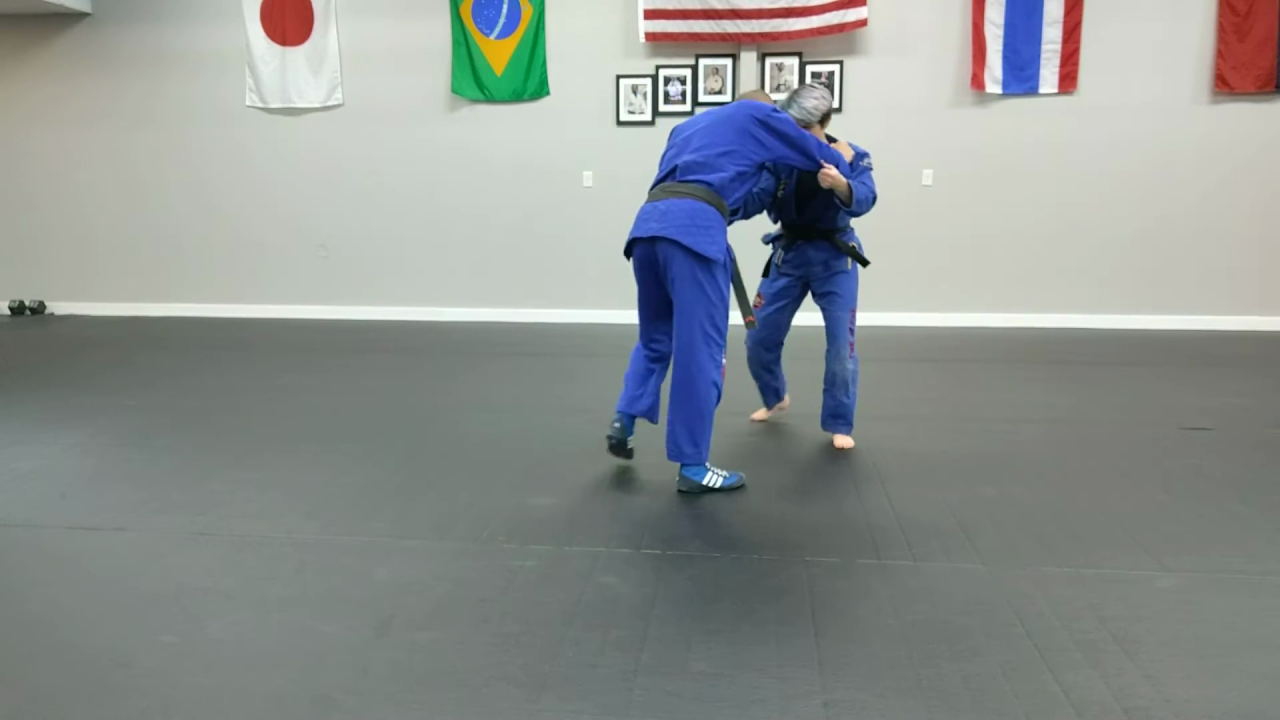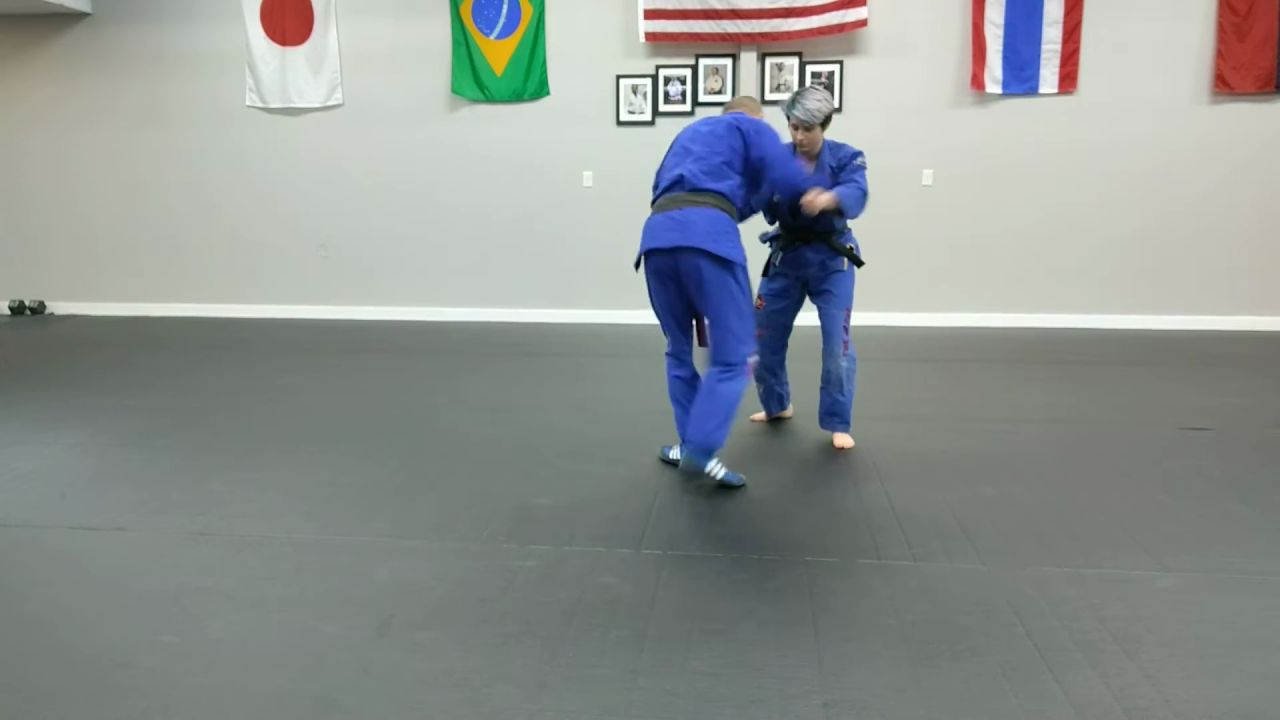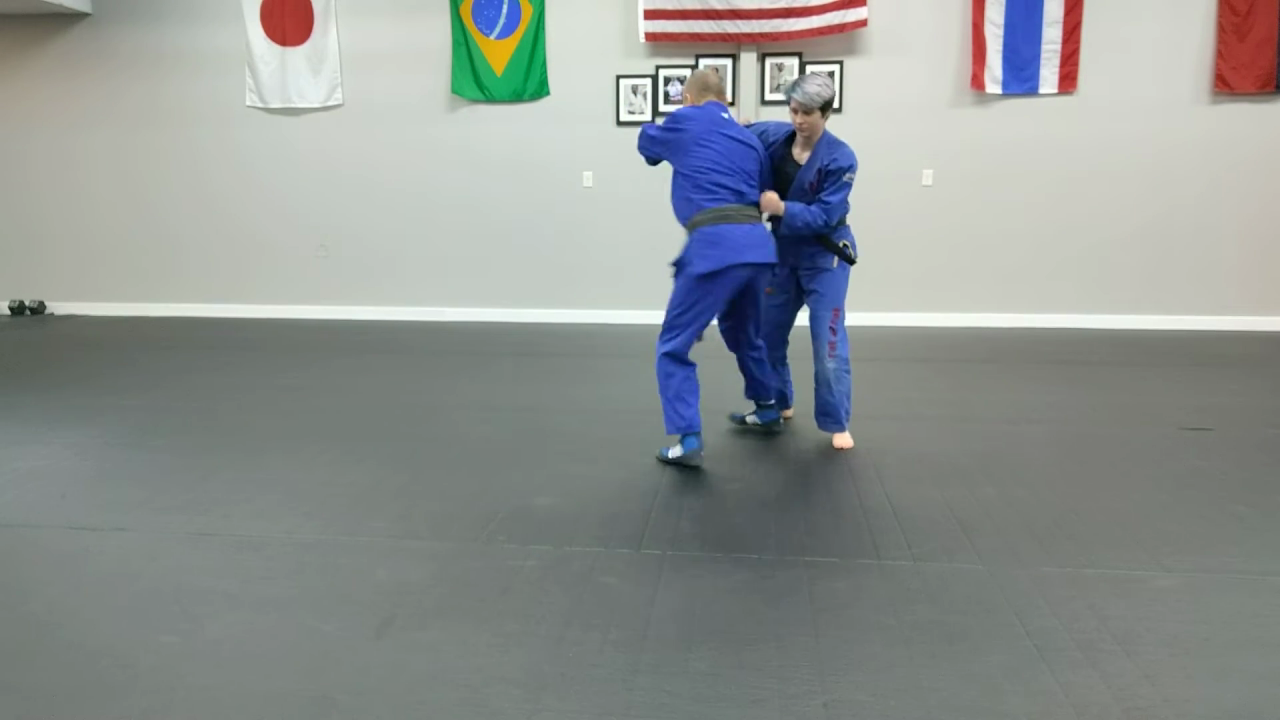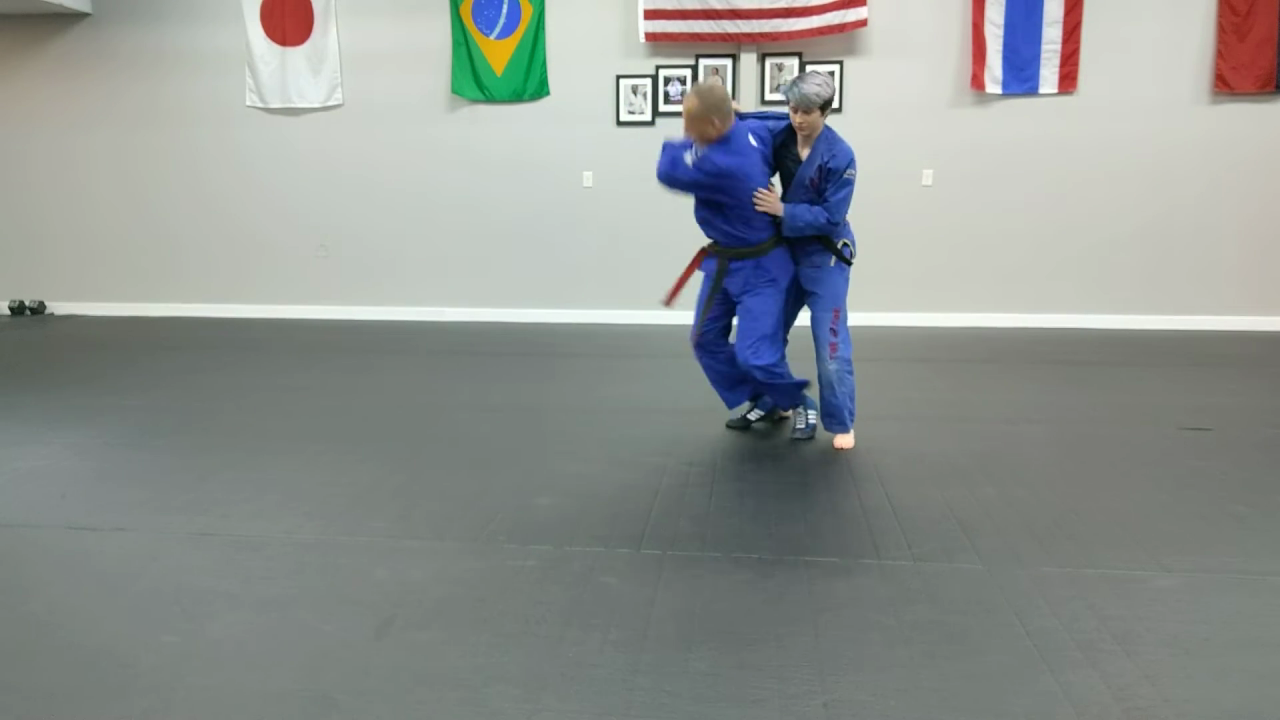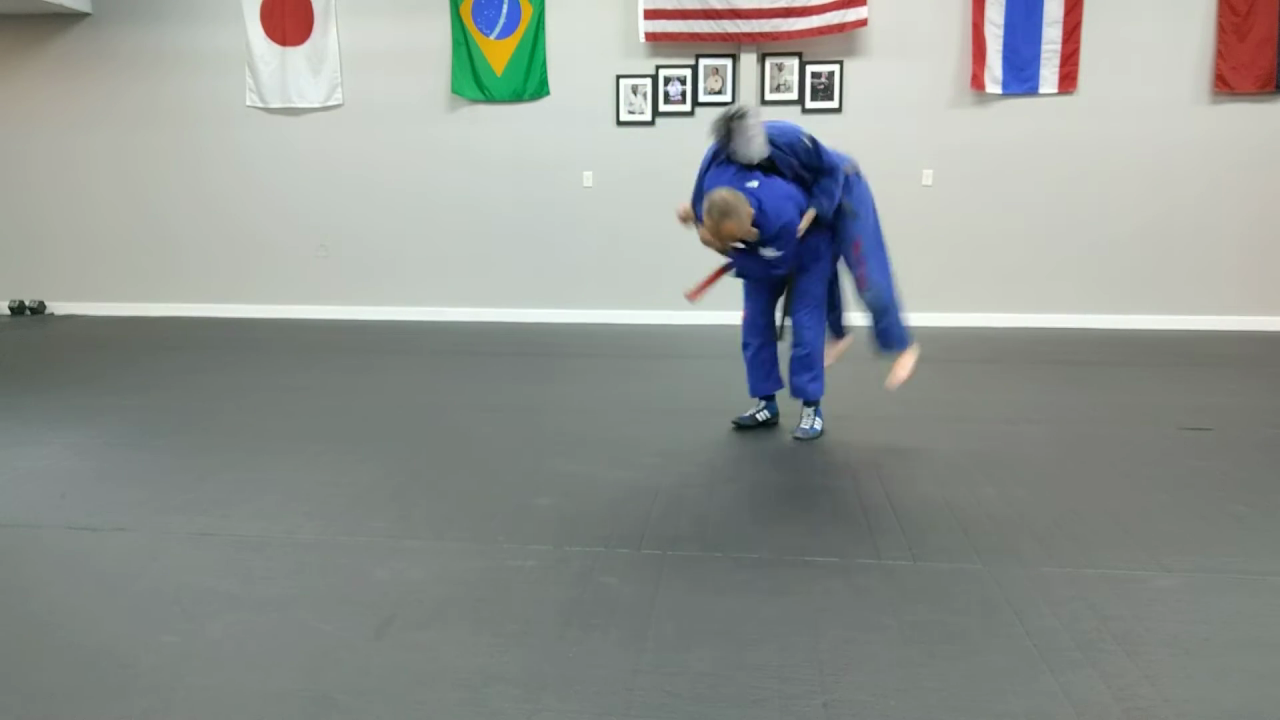
dt=0.3s
person 1, frame 1
left shoulder: (689, 125)
right shoulder: (760, 115)
right elbow: (817, 156)
right wrist: (840, 158)
left hip: (649, 221)
right hip: (696, 228)
left knee: (655, 338)
right knee: (700, 351)
left ankle: (625, 420)
right ankle: (692, 467)
person 1, frame 2
left shoulder: (688, 132)
right shoulder: (752, 127)
right elbow: (779, 163)
right wrist: (812, 193)
left hip: (658, 231)
right hip: (711, 233)
left knee: (680, 349)
right knee: (731, 353)
left ankle: (689, 446)
right ankle: (702, 450)
person 1, frame 3
left shoulder: (684, 121)
right shoulder: (751, 141)
left elbow: (648, 143)
right elbow: (763, 198)
left hip: (713, 245)
right hip: (755, 243)
left knee: (674, 345)
right knee: (742, 333)
left ankle: (687, 440)
right ankle: (767, 409)
person 1, frame 4
left shoulder: (727, 164)
right shoulder: (745, 131)
left elbow: (672, 172)
left wrist: (683, 139)
left hip: (760, 267)
right hip: (724, 261)
left knee: (753, 354)
right knee: (706, 339)
left ankle: (797, 402)
right ankle: (761, 402)
person 1, frame 5
left shoulder: (781, 217)
right shoulder: (717, 181)
left elbow: (774, 270)
left wrist: (726, 248)
right wrist: (694, 214)
left hip: (808, 252)
left knee: (806, 327)
right knee: (757, 324)
left ankle: (811, 407)
right ankle: (767, 402)
person 2, frame 1
left shoulder: (851, 156)
left elbow: (865, 200)
right elbow: (755, 198)
left wrist: (842, 185)
left hip: (834, 255)
right hip: (789, 253)
left knee: (842, 344)
right knee: (761, 338)
left ankle: (839, 425)
right ankle: (776, 399)
person 2, frame 2
left shoulder: (846, 158)
left elbow: (856, 196)
left wrist: (830, 200)
left hip: (831, 257)
right hip: (786, 254)
left knee: (837, 343)
right knee: (766, 337)
left ankle: (838, 423)
right ankle: (777, 404)
person 2, frame 3
left shoulder: (840, 158)
right shoulder: (775, 137)
left elbow: (826, 215)
left wrist: (782, 209)
left hip: (826, 254)
right hip: (786, 251)
left knee: (828, 341)
right knee: (767, 334)
left ankle: (837, 424)
right ankle: (779, 404)
person 2, frame 4
left shoulder: (838, 156)
right shoulder: (780, 130)
left elbow: (831, 217)
left wrist: (780, 209)
left hip: (825, 254)
right hip: (785, 249)
left knee: (830, 341)
left ankle: (842, 424)
person 2, frame 5
left shoulder: (786, 138)
right shoulder: (723, 156)
left elbow: (830, 175)
left wrist: (812, 212)
left hip: (839, 194)
left knee: (869, 276)
left ankle: (902, 347)
right ankle: (838, 334)
